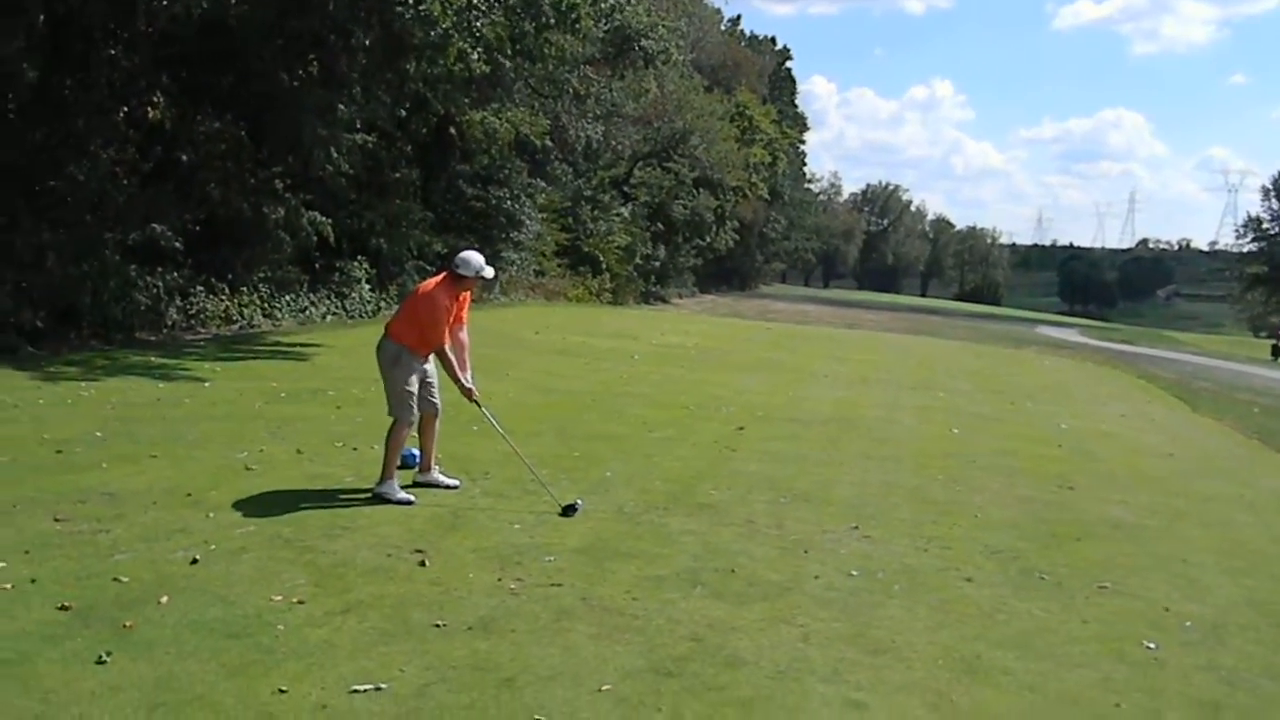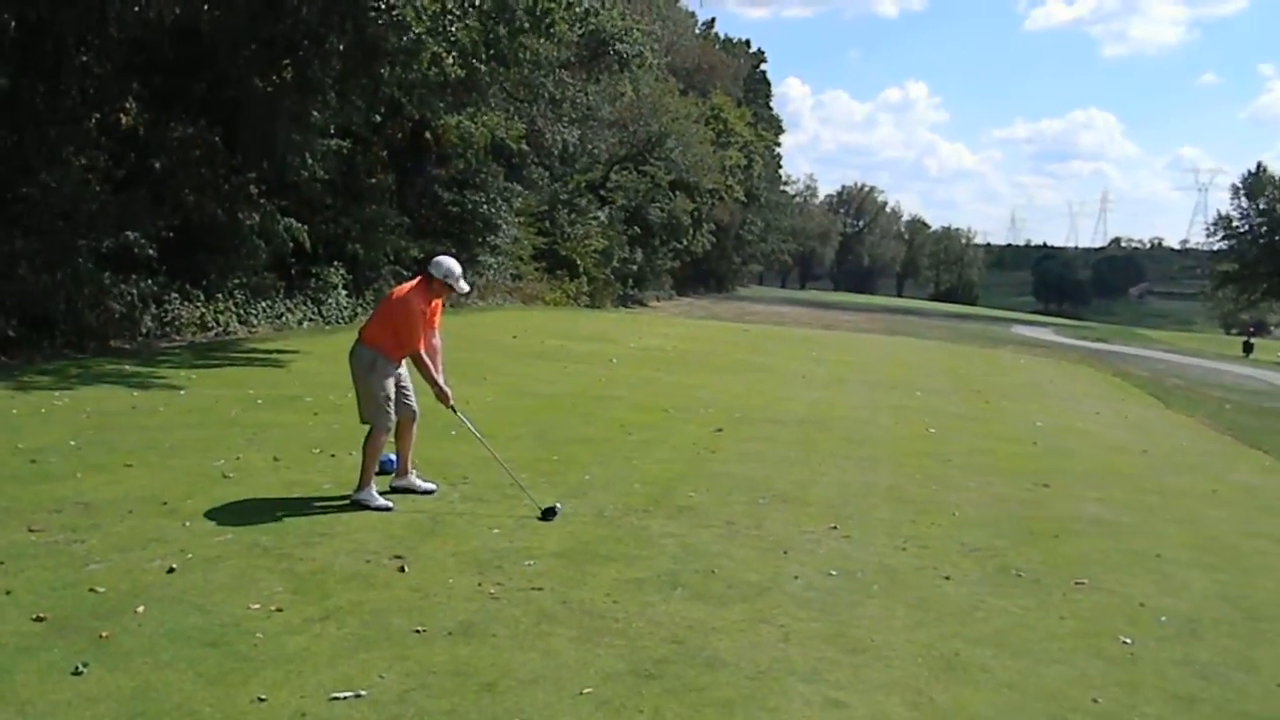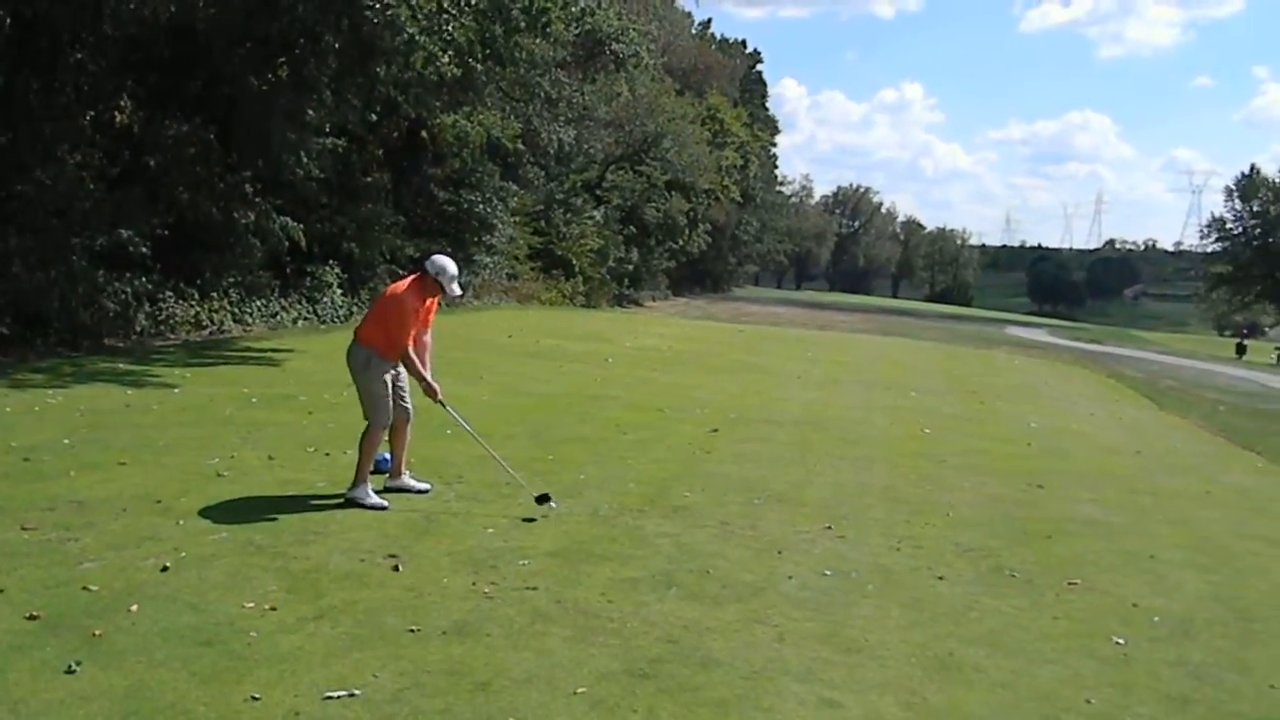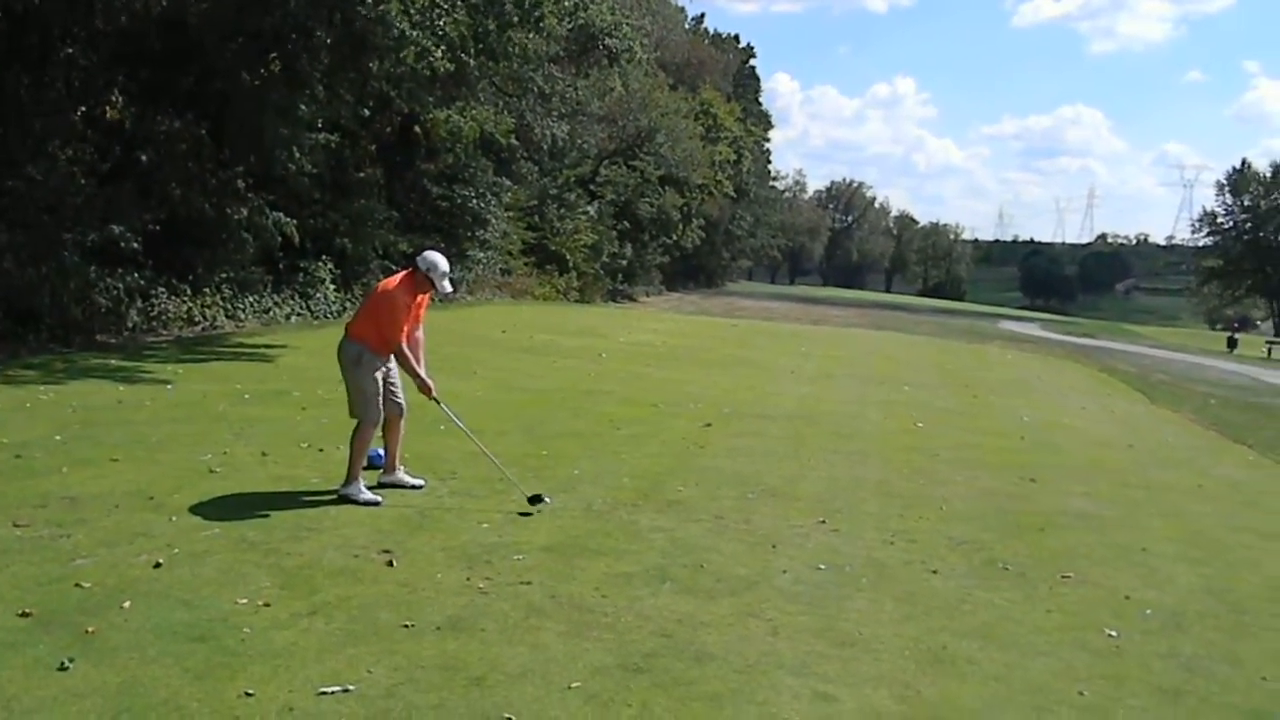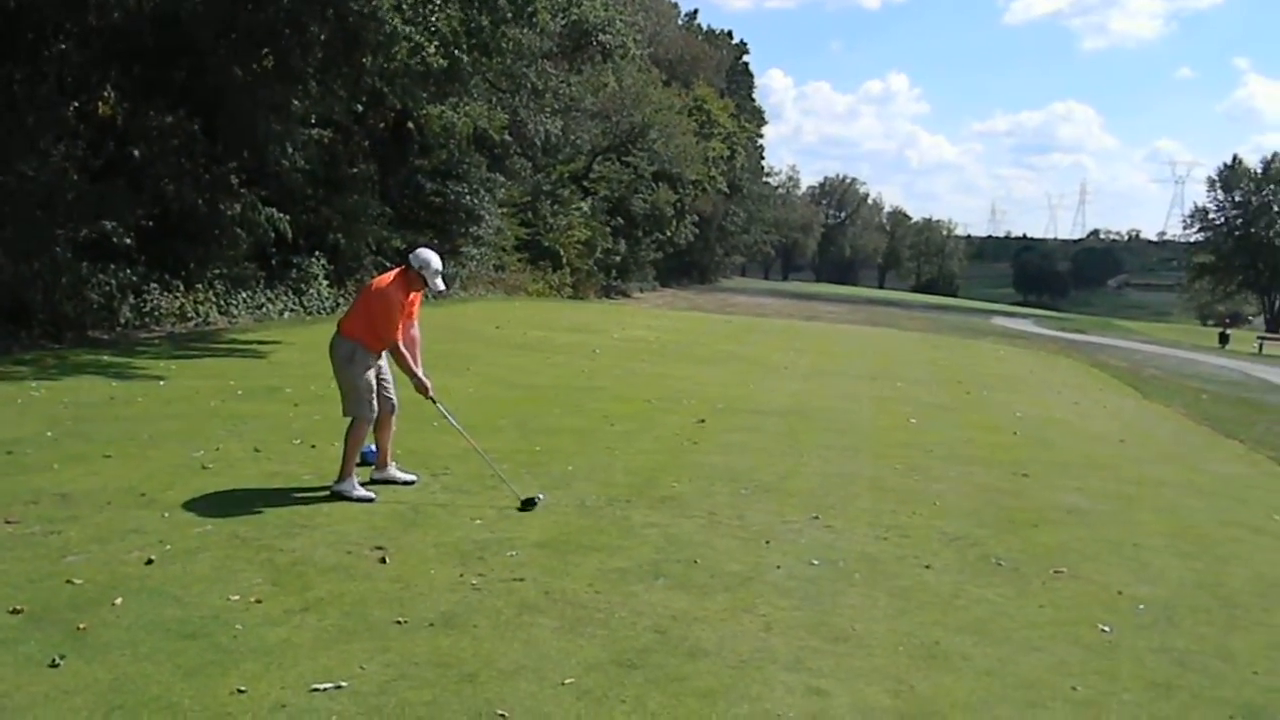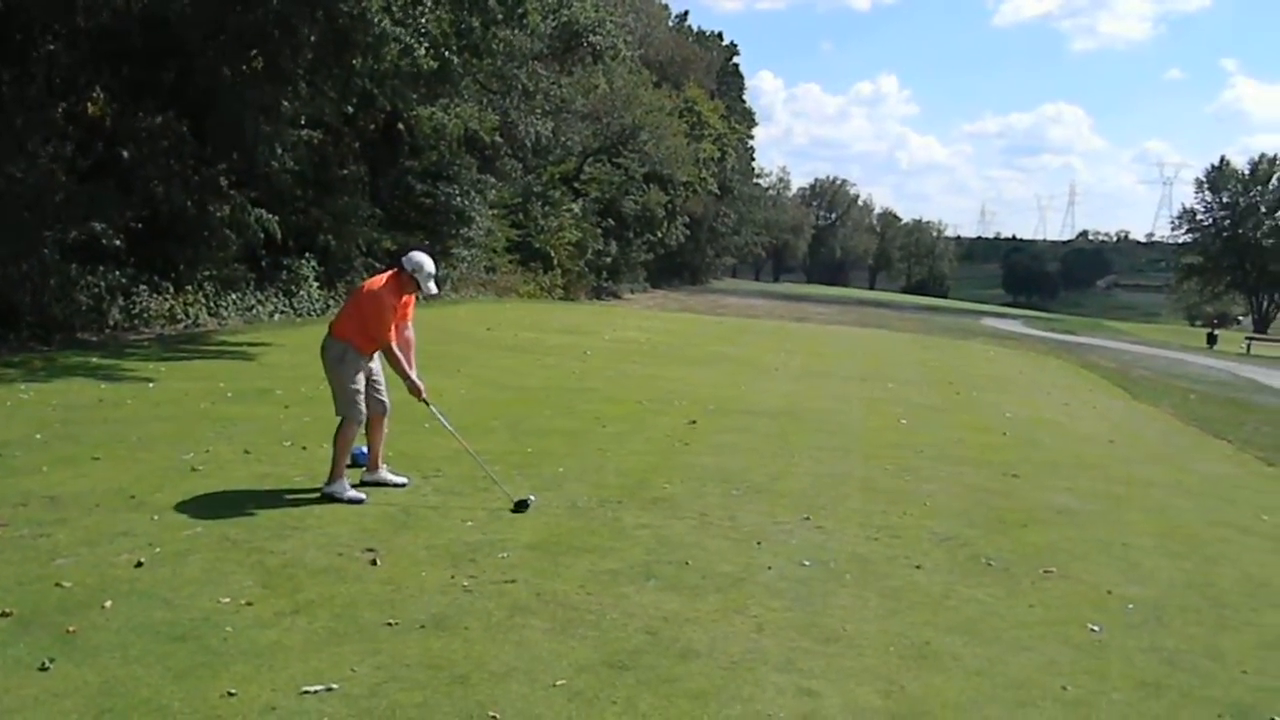
dt=0.2s
person 1, frame 1
left shoulder: (461, 293)
right shoulder: (435, 297)
left elbow: (459, 332)
right elbow: (442, 348)
left wrist: (467, 374)
right wrist: (460, 383)
left hip: (420, 353)
right hip: (398, 352)
left knee: (431, 411)
right knee: (406, 416)
left ankle: (427, 471)
right ankle: (386, 483)
person 1, frame 2
left shoulder: (434, 297)
right shoulder: (410, 301)
left elbow: (432, 338)
right elbow: (417, 353)
left wrist: (440, 379)
right wrist: (437, 387)
left hip: (393, 358)
right hip: (372, 358)
left knee: (408, 414)
right knee: (384, 422)
left ankle: (403, 475)
right ankle: (364, 490)
person 1, frame 3
left shoulder: (430, 295)
right shoulder: (403, 298)
left elbow: (423, 335)
right elbow: (405, 350)
left wrist: (427, 376)
right wrist: (425, 382)
left hip: (390, 357)
right hip: (369, 356)
left knee: (403, 416)
right knee: (381, 420)
left ankle: (397, 476)
right ankle: (359, 487)
person 1, frame 4
left shoulder: (421, 290)
right shoulder: (394, 294)
left elbow: (415, 331)
right elbow: (399, 346)
left wrist: (421, 371)
right wrist: (419, 379)
left hip: (382, 353)
right hip: (360, 353)
left knee: (396, 411)
right knee: (371, 417)
left ankle: (392, 471)
right ankle: (352, 484)
person 1, frame 5
left shoulder: (413, 287)
right shoulder: (389, 292)
left elbow: (411, 328)
right elbow: (395, 345)
left wrist: (419, 370)
right wrist: (416, 378)
left hip: (373, 349)
right hip: (352, 349)
left knee: (388, 407)
right knee: (366, 414)
left ankle: (383, 468)
right ankle: (345, 481)
person 1, frame 6
left shoulder: (406, 290)
right shoulder: (381, 295)
left elbow: (405, 330)
right elbow: (389, 347)
left wrist: (413, 372)
right wrist: (409, 380)
left hip: (365, 351)
right hip: (344, 351)
left knee: (379, 409)
right knee: (355, 414)
left ankle: (374, 470)
right ankle: (335, 482)
